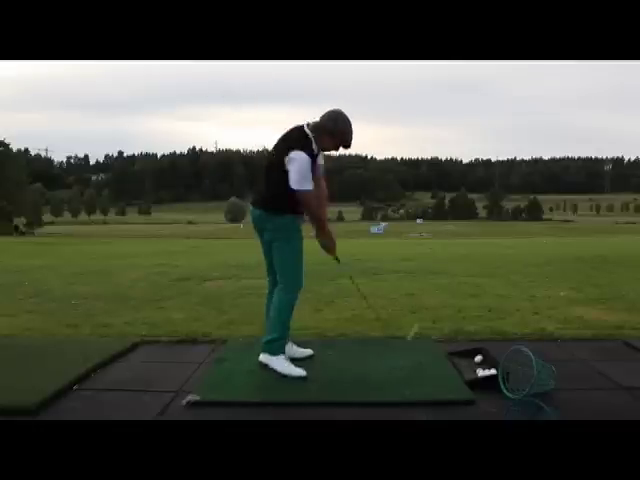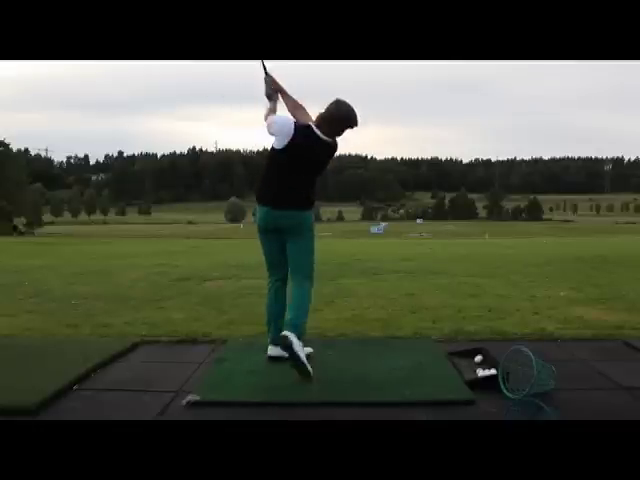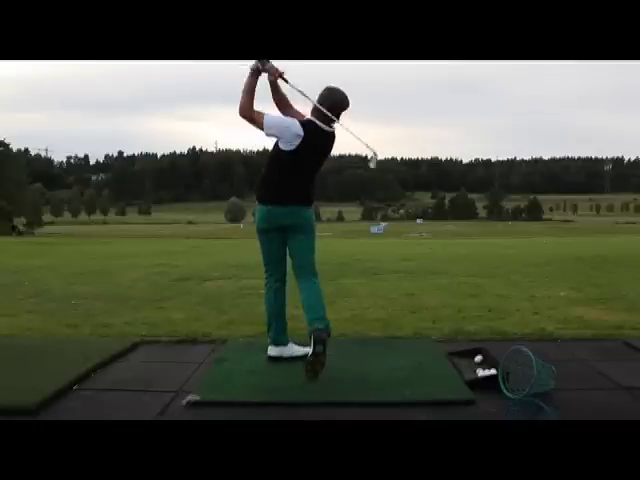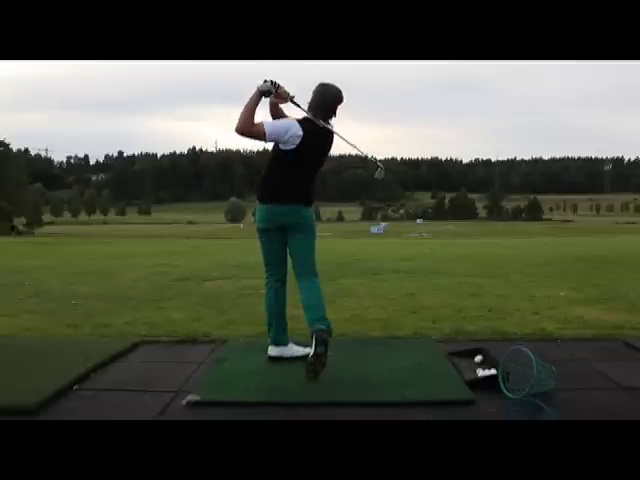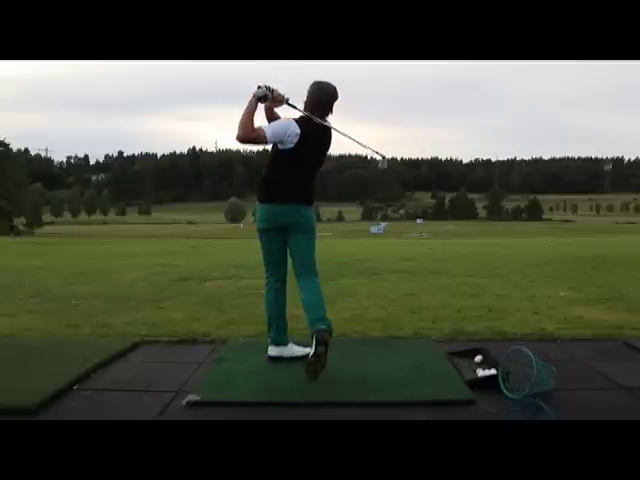
dt=0.2s
person 1, frame 1
left shoulder: (307, 139)
right shoulder: (299, 154)
left elbow: (320, 185)
right elbow: (308, 204)
left wrist: (324, 229)
right wrist: (325, 234)
left hip: (262, 212)
right hip: (281, 218)
left knee: (279, 279)
right knee: (289, 282)
left ankle: (279, 344)
right ankle: (272, 350)
person 1, frame 2
left shoulder: (289, 128)
right shoulder: (330, 148)
left elbow: (269, 116)
right elbow: (302, 114)
left wrist: (272, 95)
right wrist: (278, 89)
left hip: (266, 210)
right hip: (298, 215)
left knee: (277, 277)
right knee: (302, 278)
left ankle: (277, 342)
right ankle: (292, 332)
person 1, frame 3
left shoulder: (295, 129)
right shoulder: (328, 136)
left elbow: (245, 111)
right elbow: (288, 110)
left wrist: (255, 74)
right wrist: (274, 83)
left hip: (269, 209)
right hip: (300, 211)
left knee: (275, 278)
right knee: (306, 275)
left ankle: (278, 342)
right ankle: (318, 329)
person 1, frame 4
left shoulder: (295, 129)
right shoulder: (327, 135)
left elbow: (243, 128)
left wrist: (259, 93)
right wrist: (275, 103)
left hip: (270, 209)
right hip: (300, 211)
left knee: (275, 278)
right knee: (307, 275)
left ankle: (278, 342)
right ankle: (320, 329)
person 1, frame 5
left shoulder: (293, 127)
right shoulder: (325, 133)
left elbow: (244, 135)
left wrist: (255, 100)
right wrist: (271, 108)
left hip: (270, 209)
right hip: (301, 210)
left knee: (275, 278)
right knee: (307, 275)
left ankle: (278, 342)
right ankle: (320, 329)
